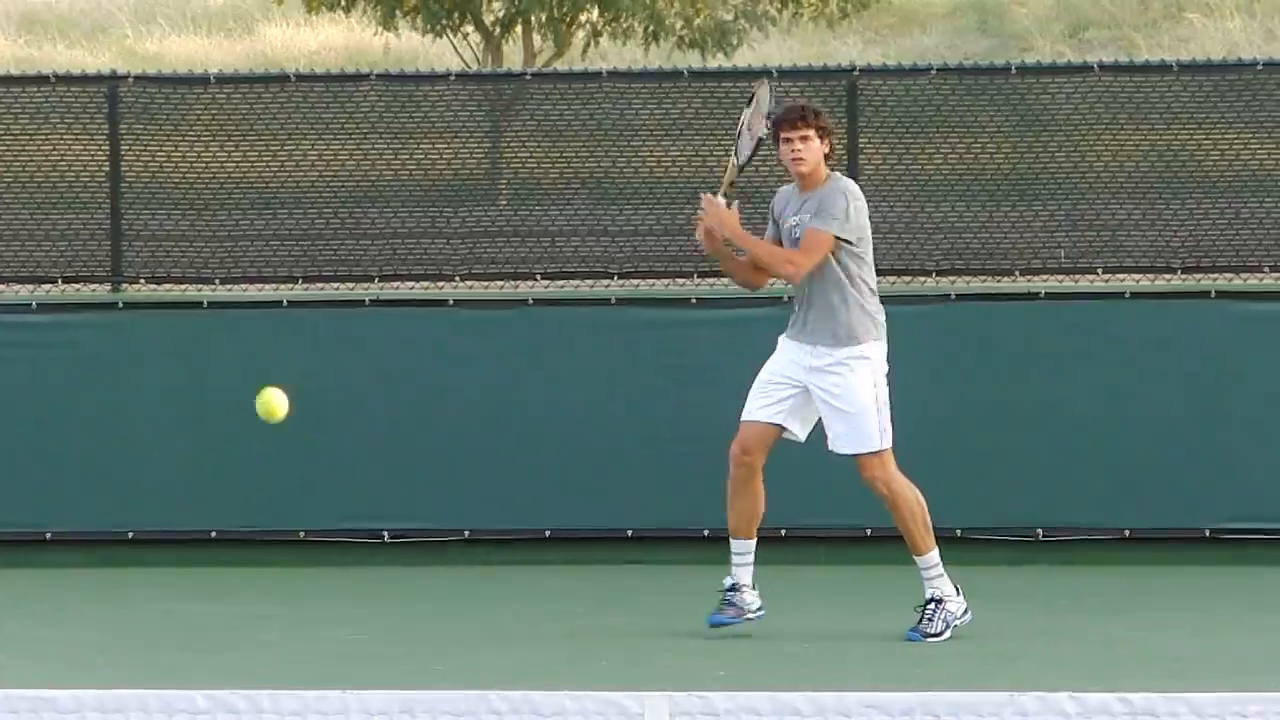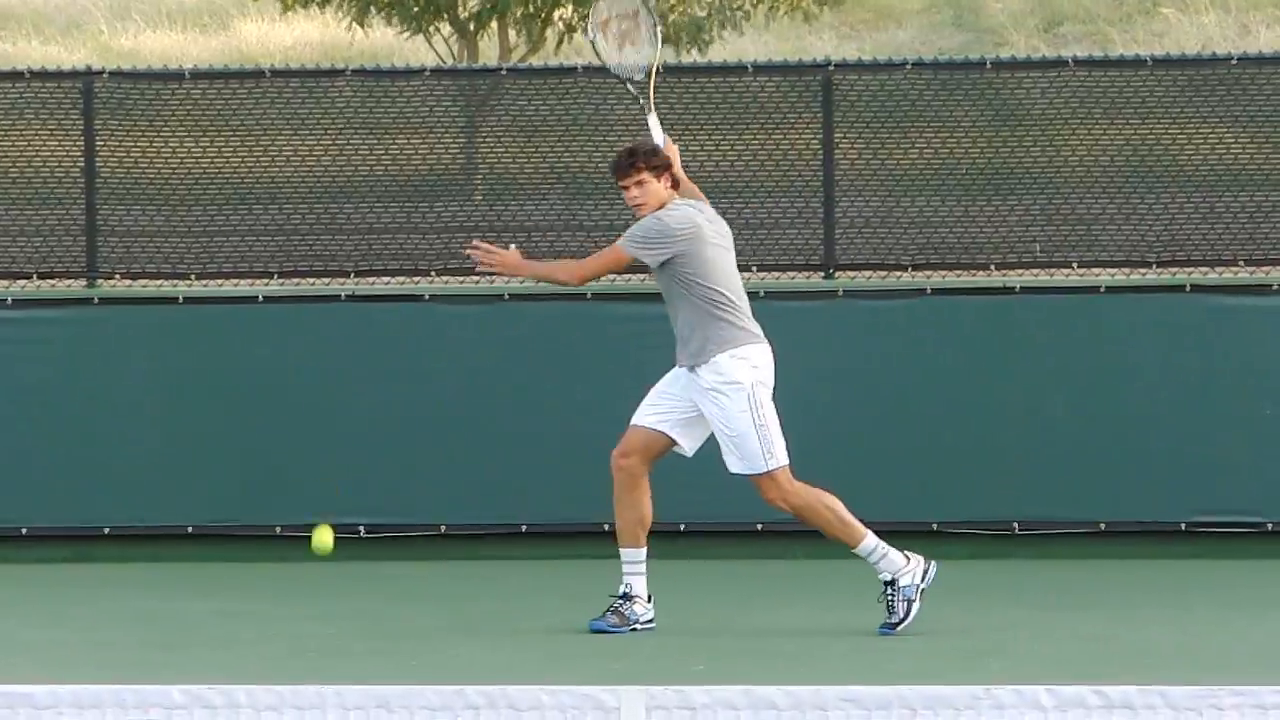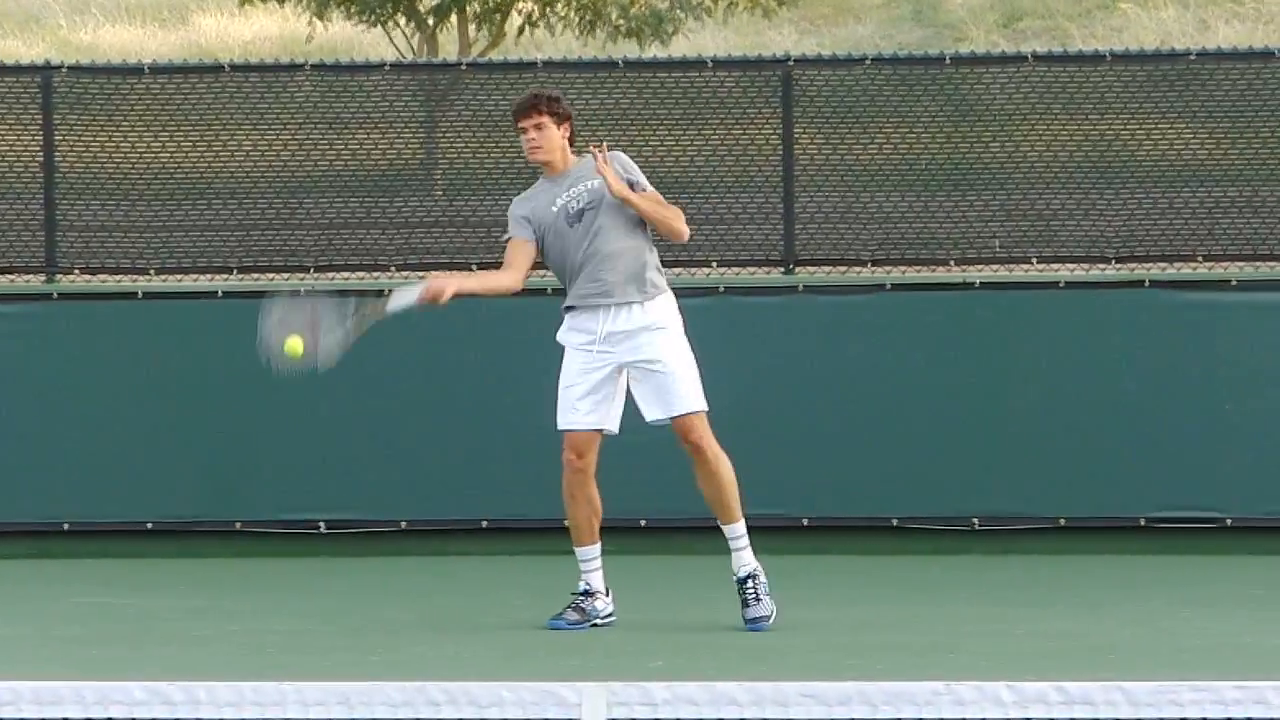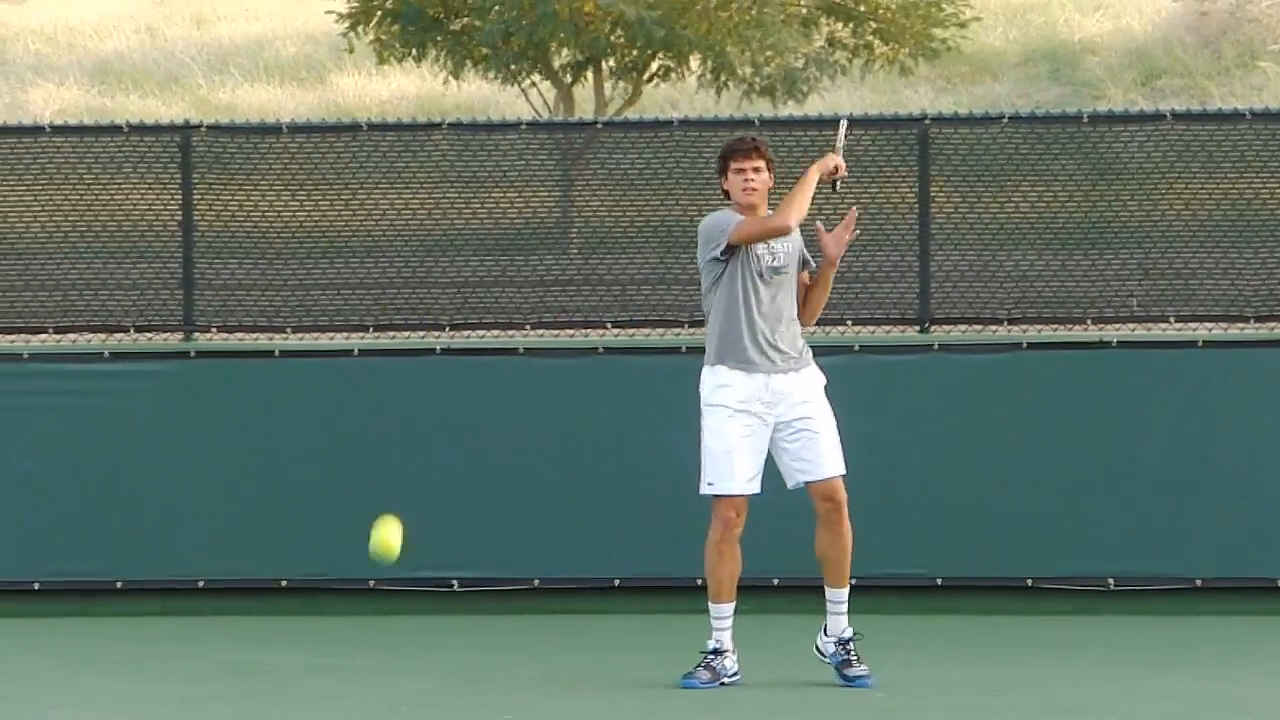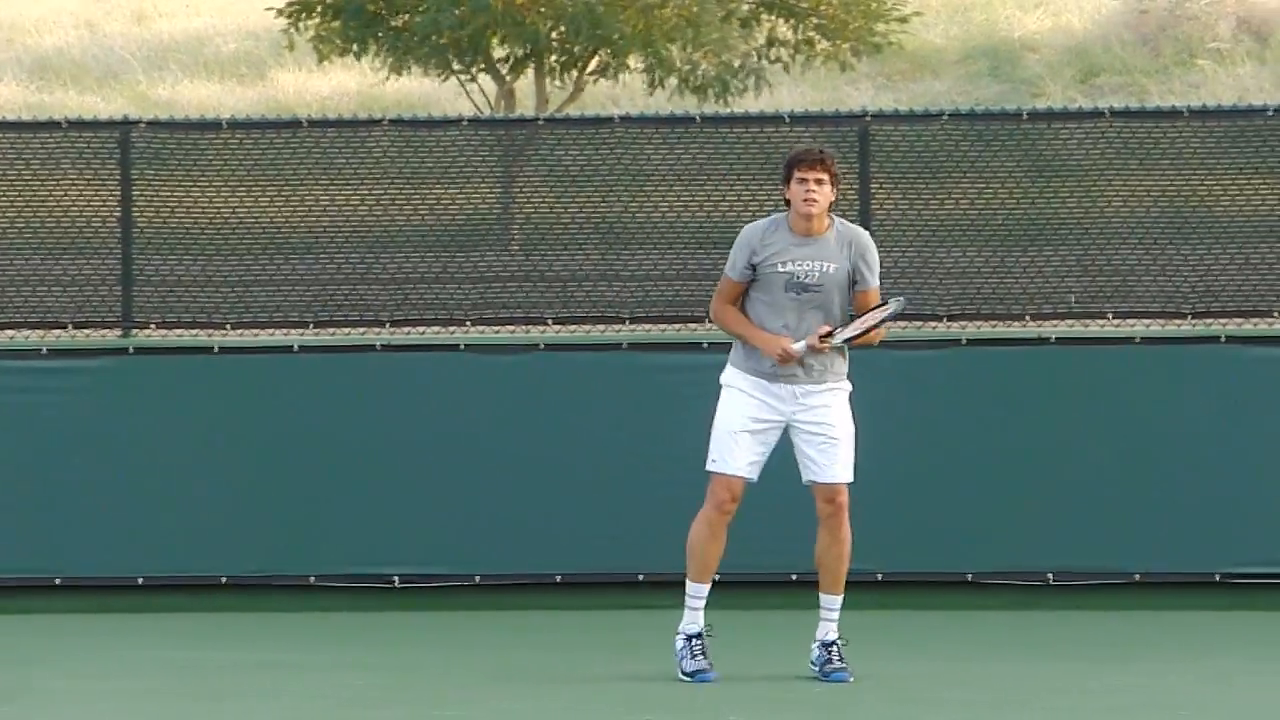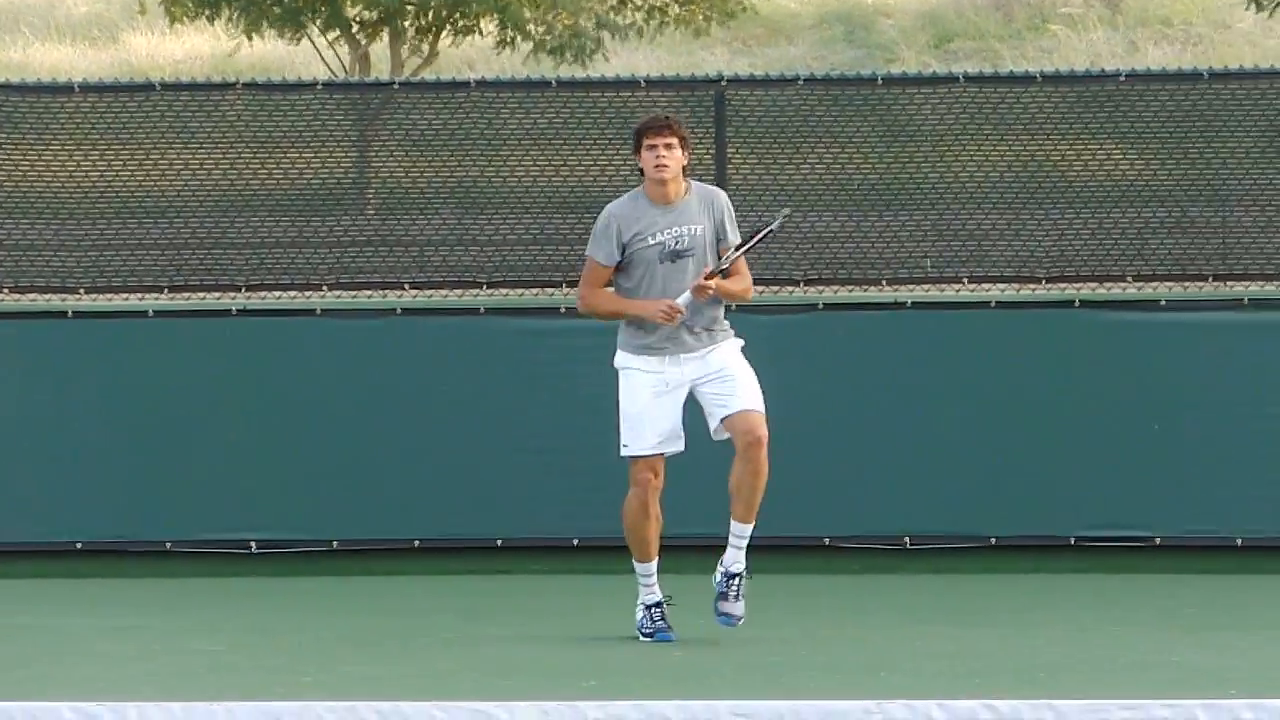
dt=0.5s
person 1, frame 1
left shoulder: (842, 195)
right shoulder: (786, 198)
left elbow: (795, 267)
right elbow: (754, 277)
left wrist: (734, 231)
right wrist: (719, 243)
left hip: (850, 352)
right hip: (797, 349)
left knee: (880, 474)
right knee: (744, 452)
left ankle: (944, 595)
right ankle: (741, 588)
person 1, frame 2
left shoulder: (666, 221)
right shoulder: (700, 213)
left elbow: (583, 270)
left wrist: (520, 266)
right wrist: (675, 161)
left hip: (732, 367)
right hip: (696, 370)
left knee: (779, 491)
right knee: (627, 459)
left ankle: (899, 569)
right ankle: (635, 599)
person 1, frame 3
left shoulder: (614, 163)
right shoulder: (525, 207)
left elbow: (679, 231)
right elbow: (511, 278)
left wrist: (627, 197)
right wrist: (454, 283)
left hip: (648, 318)
right hip: (587, 331)
left knee: (696, 437)
right knee: (576, 458)
left ankle: (745, 567)
right ankle: (593, 592)
person 1, frame 4
left shoulder: (791, 234)
right shoulder: (717, 226)
right elbow: (781, 220)
left wrist: (832, 258)
right wrist: (816, 169)
left hip: (797, 382)
right hip: (734, 387)
left knee: (833, 500)
right knee: (728, 517)
left ankle: (838, 634)
right ankle: (721, 652)
person 1, frame 5
left shoulder: (856, 243)
right shoulder: (756, 237)
left elbow: (870, 325)
right elbow: (721, 307)
left wrist: (832, 338)
right wrist: (767, 341)
left hip: (823, 390)
right hip: (754, 384)
left knee: (834, 505)
right knee: (721, 500)
left ankle: (828, 639)
right ankle: (692, 628)
person 1, frame 6
left shoulder: (715, 203)
right shoulder: (617, 217)
left elbow: (743, 285)
right elbow: (588, 298)
left wrist: (716, 287)
right wrist: (643, 309)
left hip: (713, 349)
right hip: (645, 361)
left knee: (753, 435)
right knee: (646, 479)
left ankle: (733, 563)
right ankle: (649, 598)
